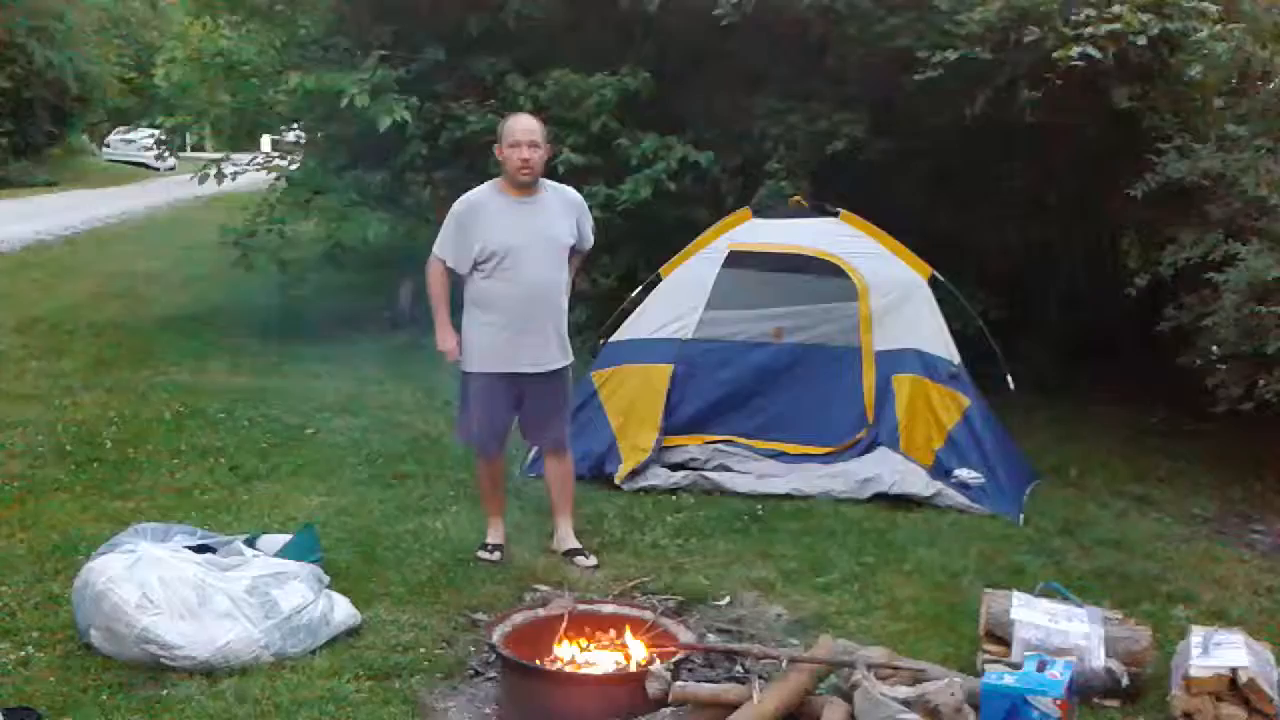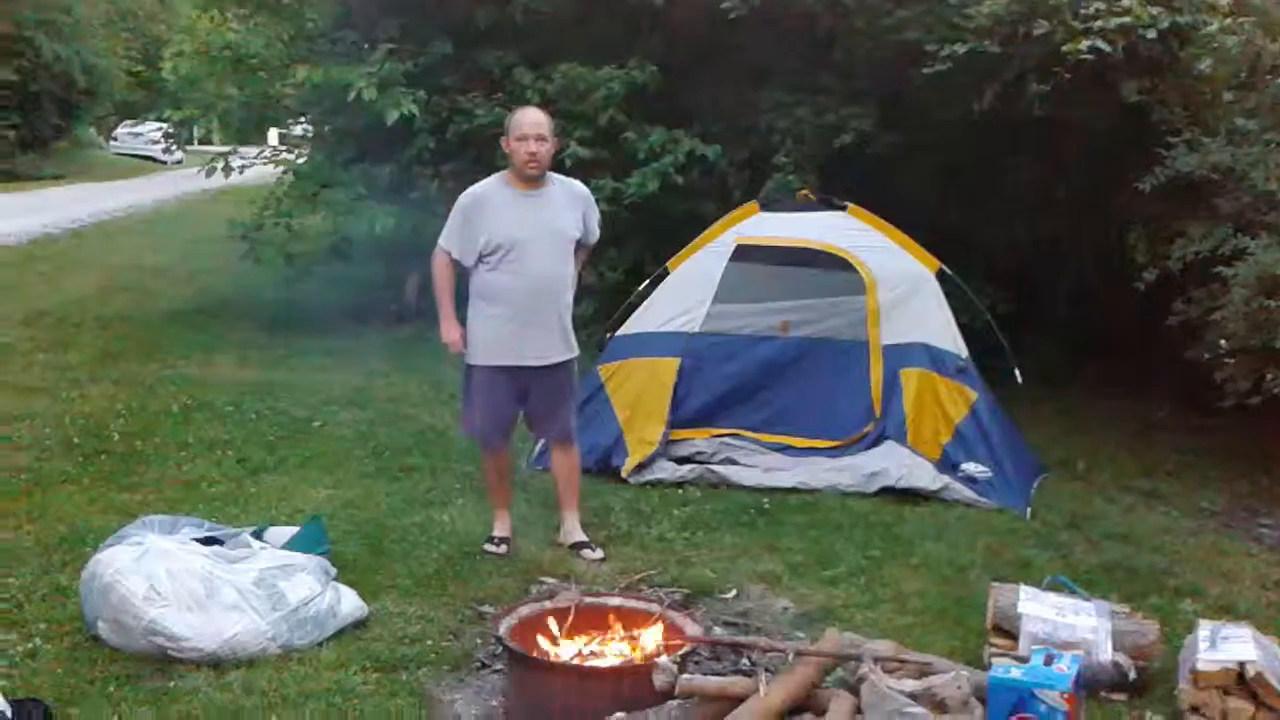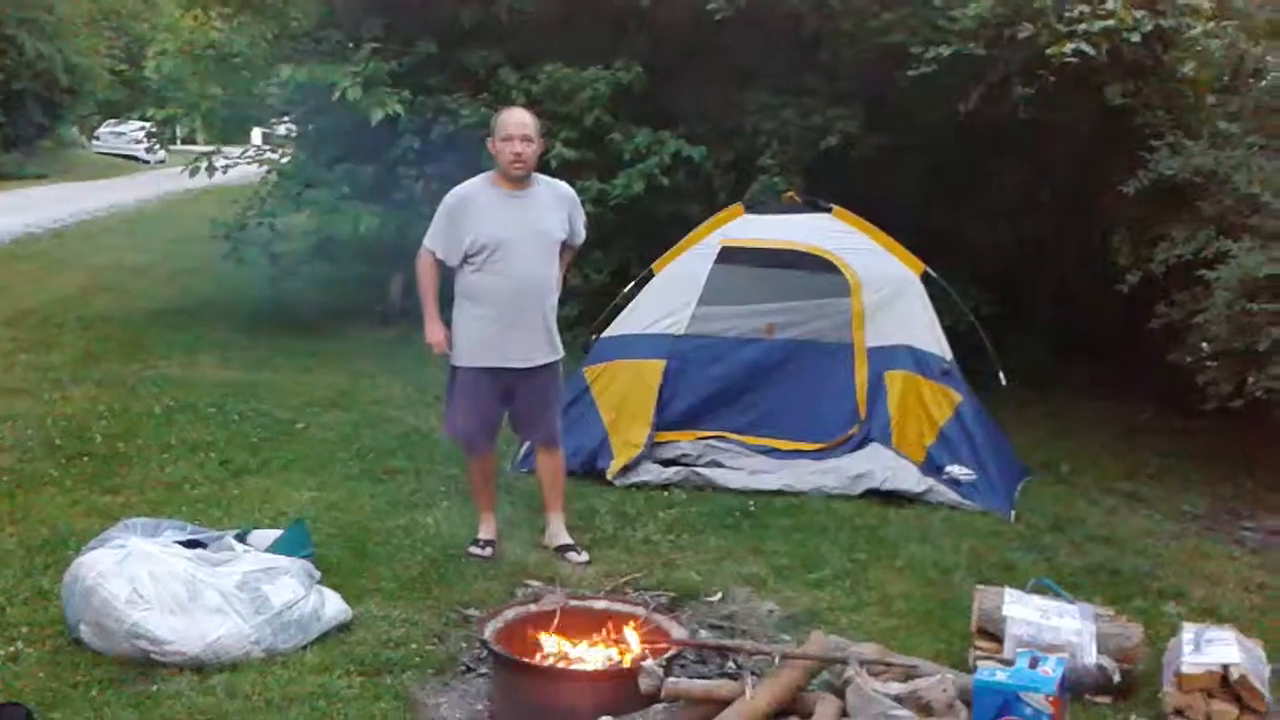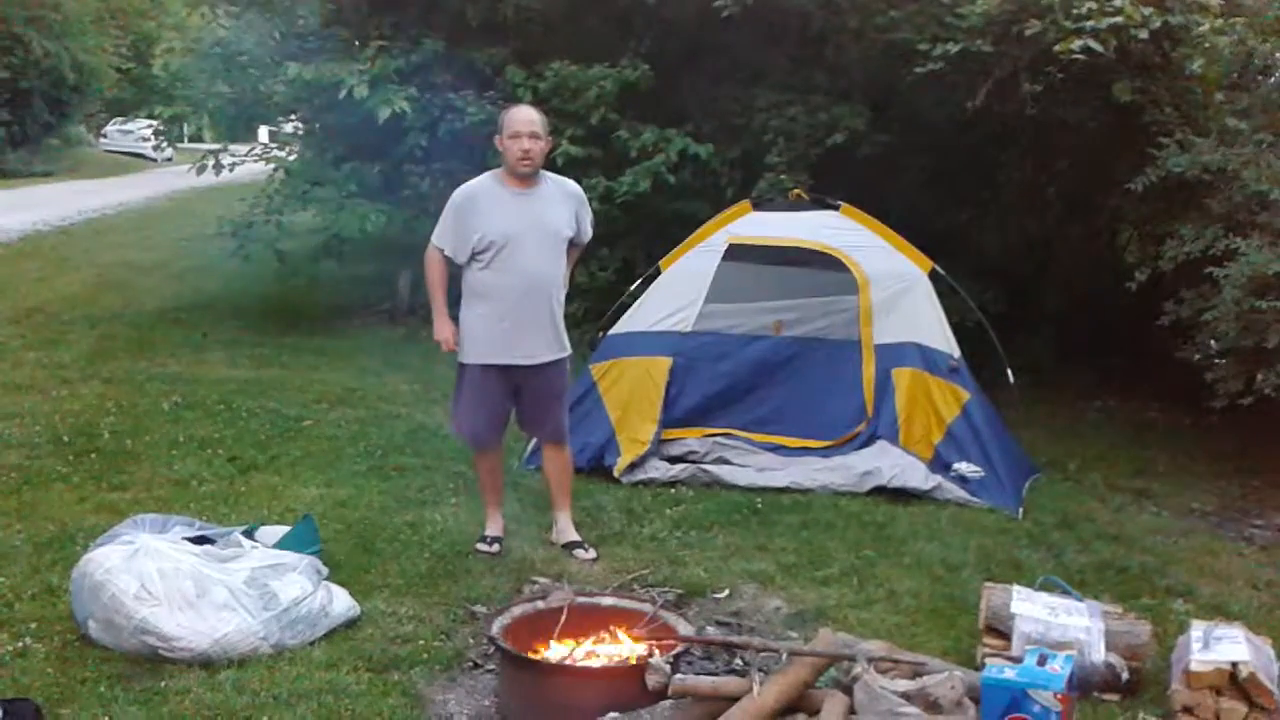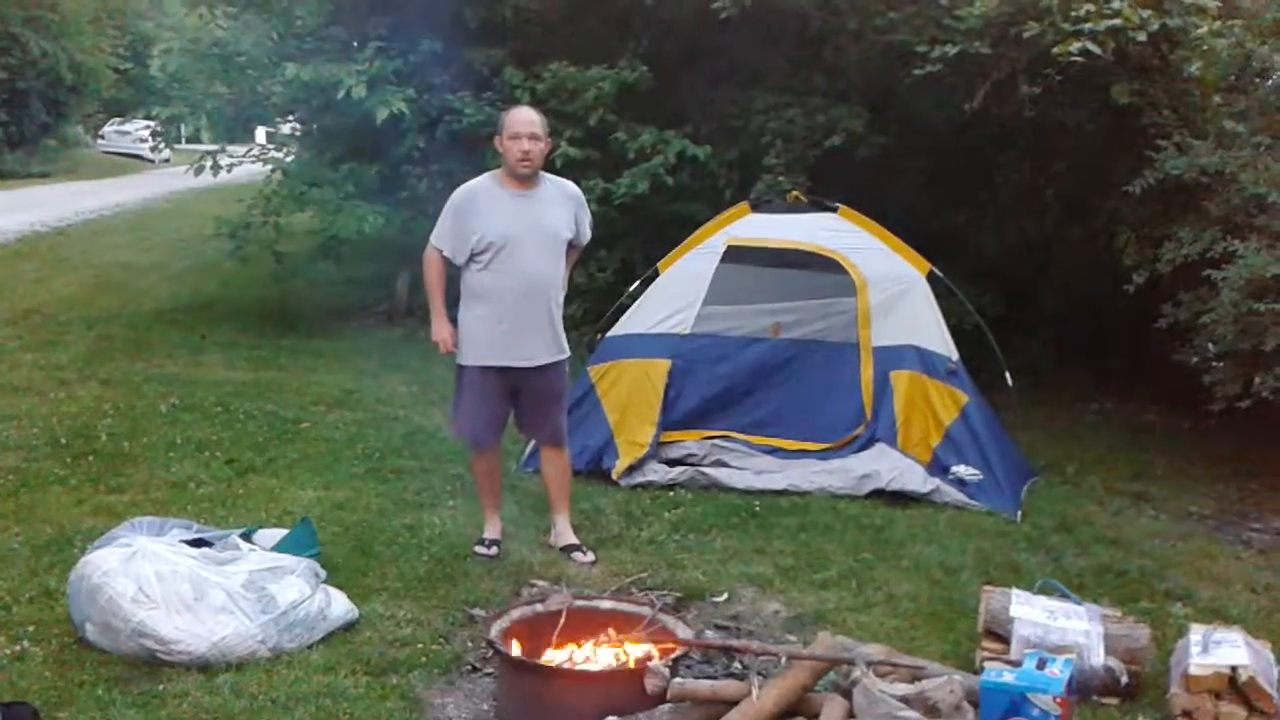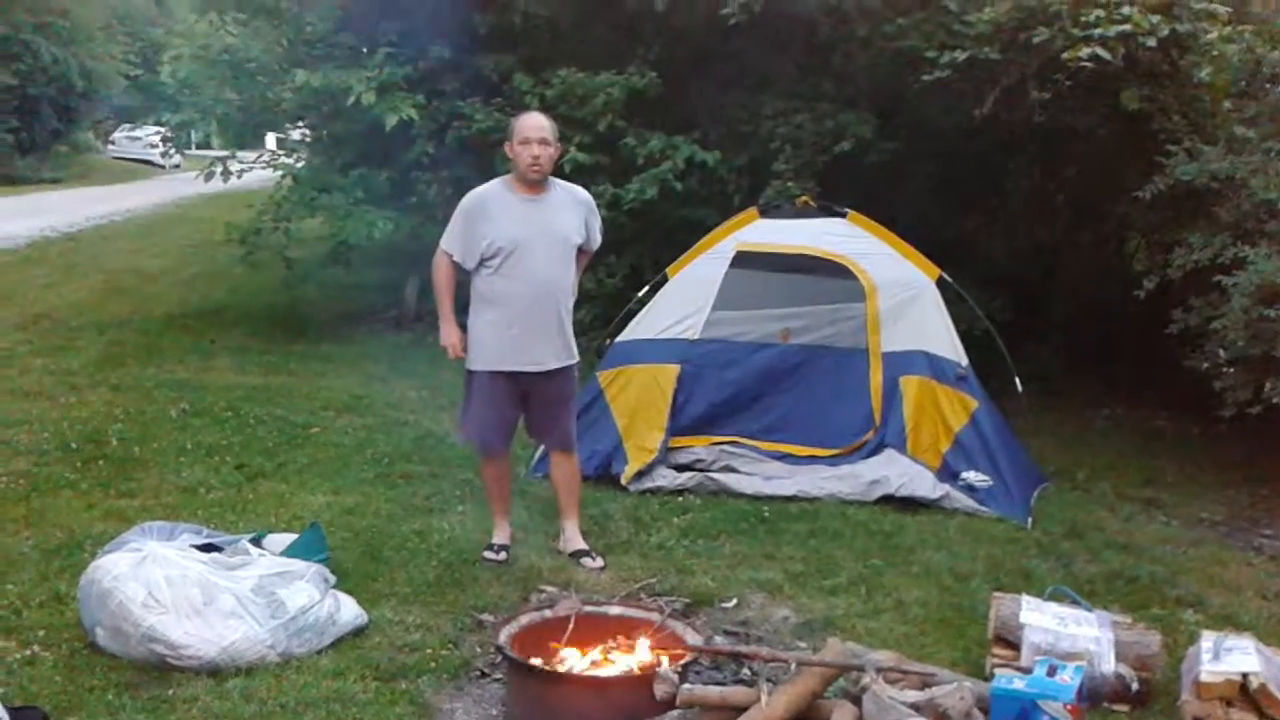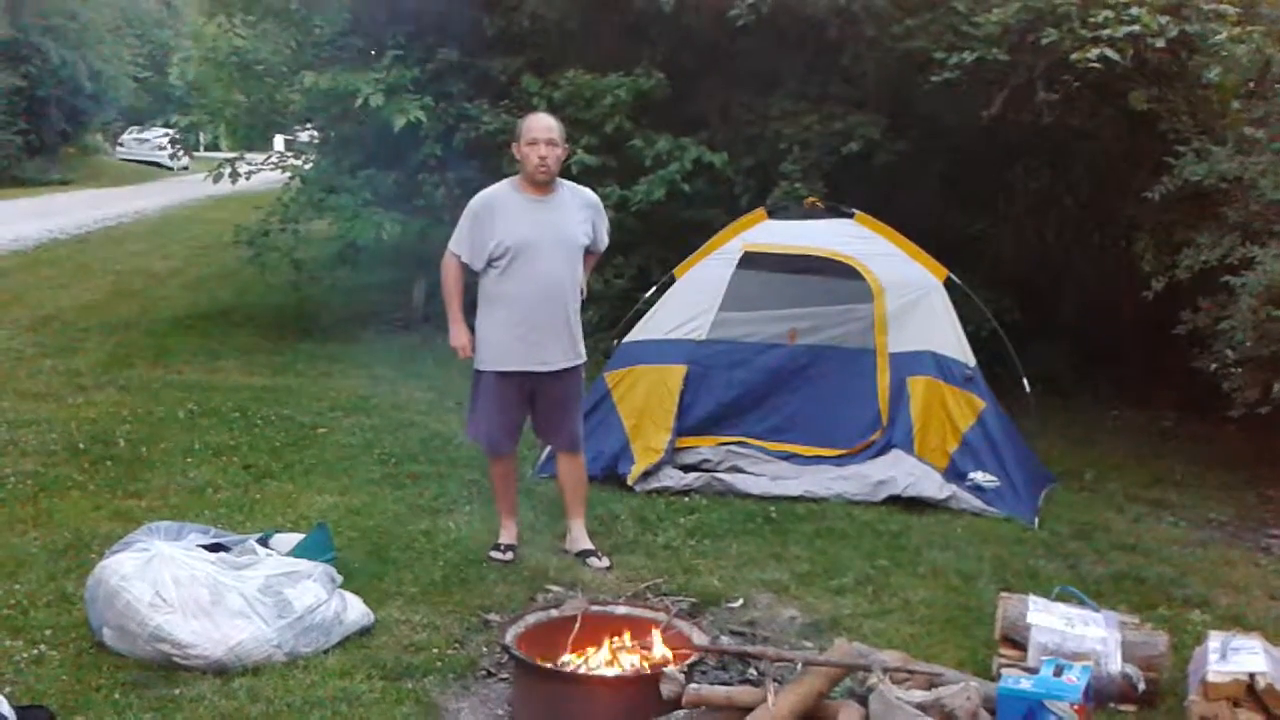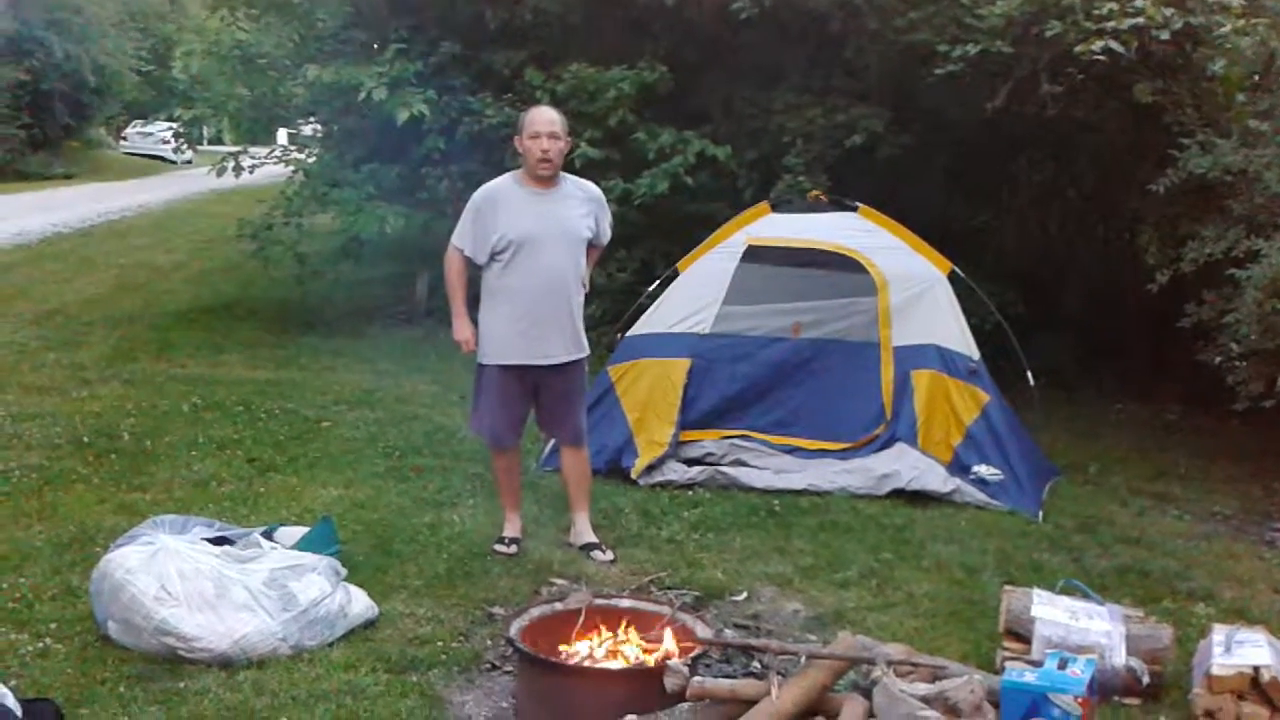
dt=0.2s
person 1, frame 1
left shoulder: (569, 202)
right shoulder: (472, 207)
right elbow: (437, 267)
right wrist: (444, 329)
left hip: (550, 353)
right hip: (489, 356)
left knee: (556, 444)
right knee: (488, 446)
left ankle: (564, 533)
right ankle: (495, 529)
person 1, frame 2
left shoulder: (575, 195)
right shoulder: (478, 199)
right elbow: (443, 259)
right wrist: (448, 320)
left hip: (555, 346)
right hip: (494, 349)
left knee: (563, 436)
right knee: (494, 439)
left ankle: (571, 526)
right ankle: (501, 521)
person 1, frame 3
left shoulder: (561, 196)
right shoulder: (464, 199)
right elbow: (428, 258)
right wrist: (432, 321)
left hip: (540, 348)
right hip: (478, 350)
left knee: (548, 439)
right knee: (478, 442)
left ankle: (556, 529)
right ankle: (486, 525)
person 1, frame 4
left shoulder: (568, 194)
right shoulder: (471, 196)
right elbow: (435, 255)
right wrist: (440, 317)
left hip: (547, 344)
right hip: (485, 346)
left knee: (555, 436)
right knee: (485, 438)
left ankle: (564, 525)
right ankle: (494, 521)
person 1, frame 5
left shoulder: (568, 196)
right shoulder: (470, 197)
right elbow: (434, 256)
right wrist: (438, 318)
left hip: (546, 346)
right hip: (484, 348)
left knee: (553, 437)
right knee: (483, 439)
left ankle: (562, 528)
right ankle: (491, 524)
person 1, frame 6
left shoulder: (578, 201)
right shoulder: (481, 202)
right elbow: (444, 260)
right wrist: (447, 323)
left hip: (556, 351)
right hip: (494, 354)
left knee: (563, 442)
right knee: (493, 445)
left ankle: (571, 533)
right ankle: (501, 529)
person 1, frame 7
left shoulder: (586, 202)
right shoulder: (489, 203)
right elbow: (453, 262)
right wrist: (456, 324)
left hip: (563, 352)
right hip: (502, 354)
left knee: (569, 443)
right knee: (499, 445)
left ankle: (577, 533)
right ankle: (507, 529)
person 1, frame 8
left shoulder: (588, 196)
right shoulder: (491, 197)
right elbow: (456, 256)
right wrist: (460, 318)
left hip: (566, 345)
right hip: (504, 347)
left knee: (572, 436)
right knee: (503, 439)
left ankle: (581, 526)
right ankle: (511, 522)
